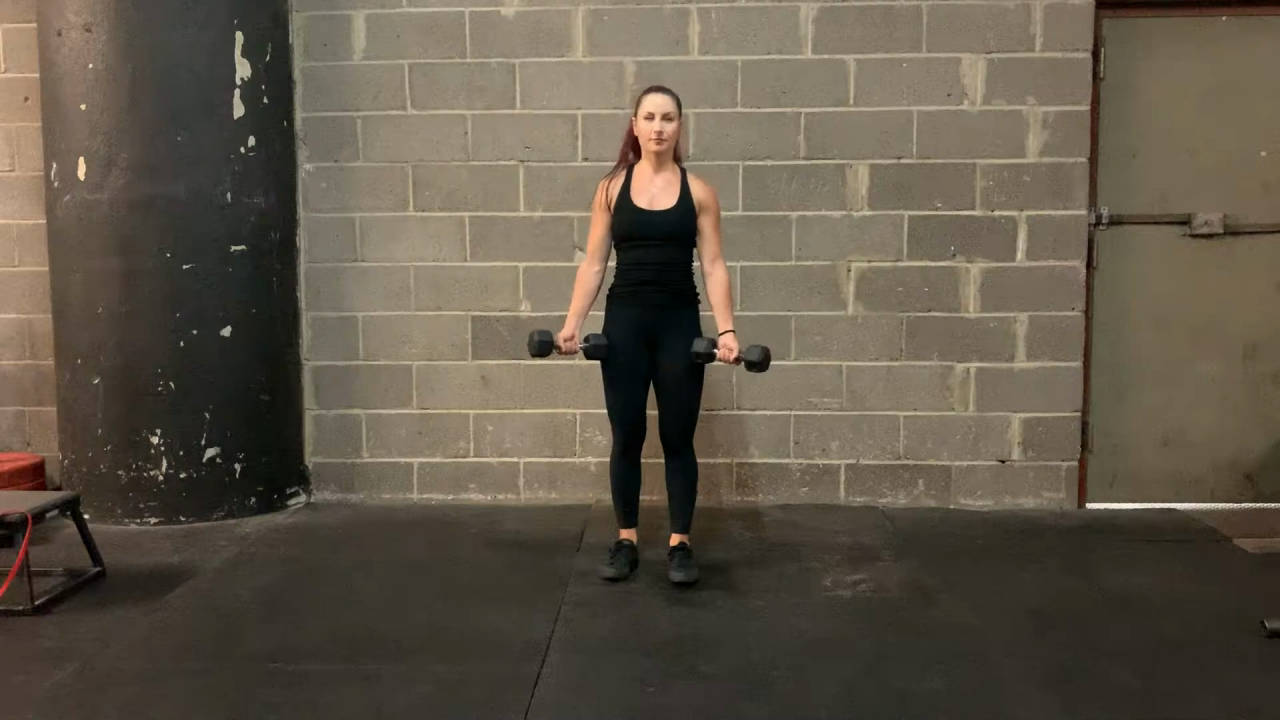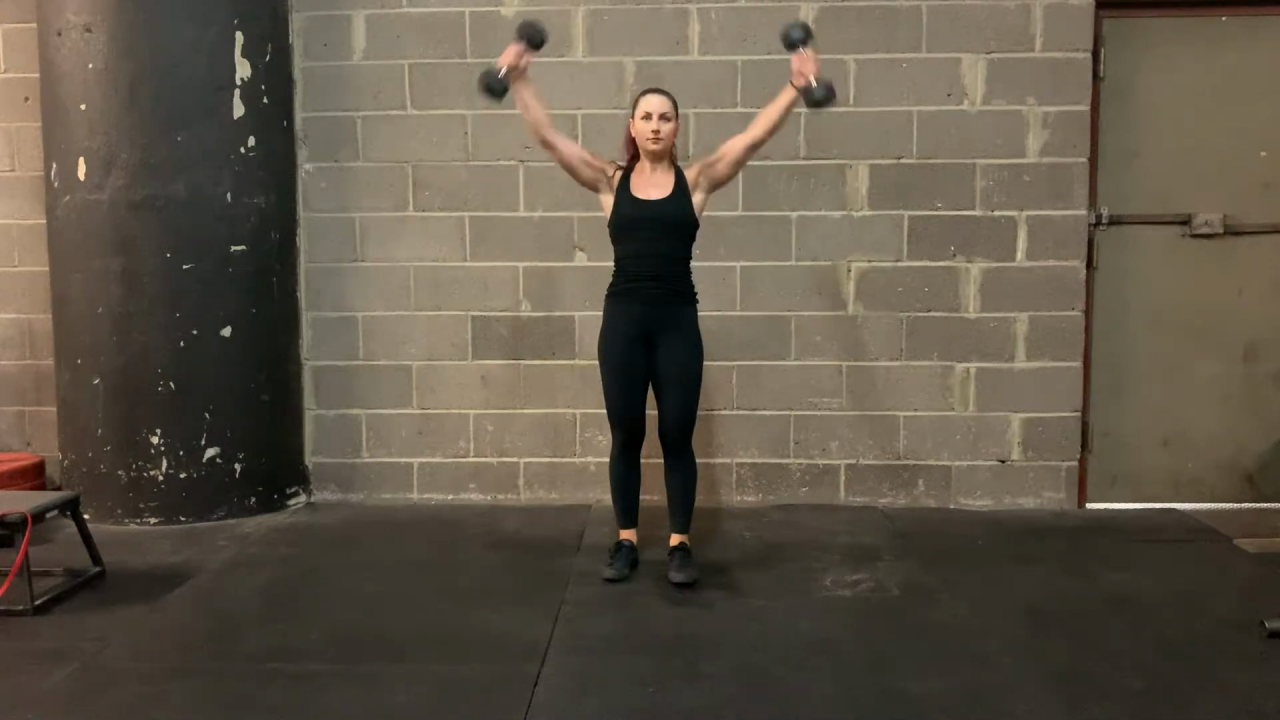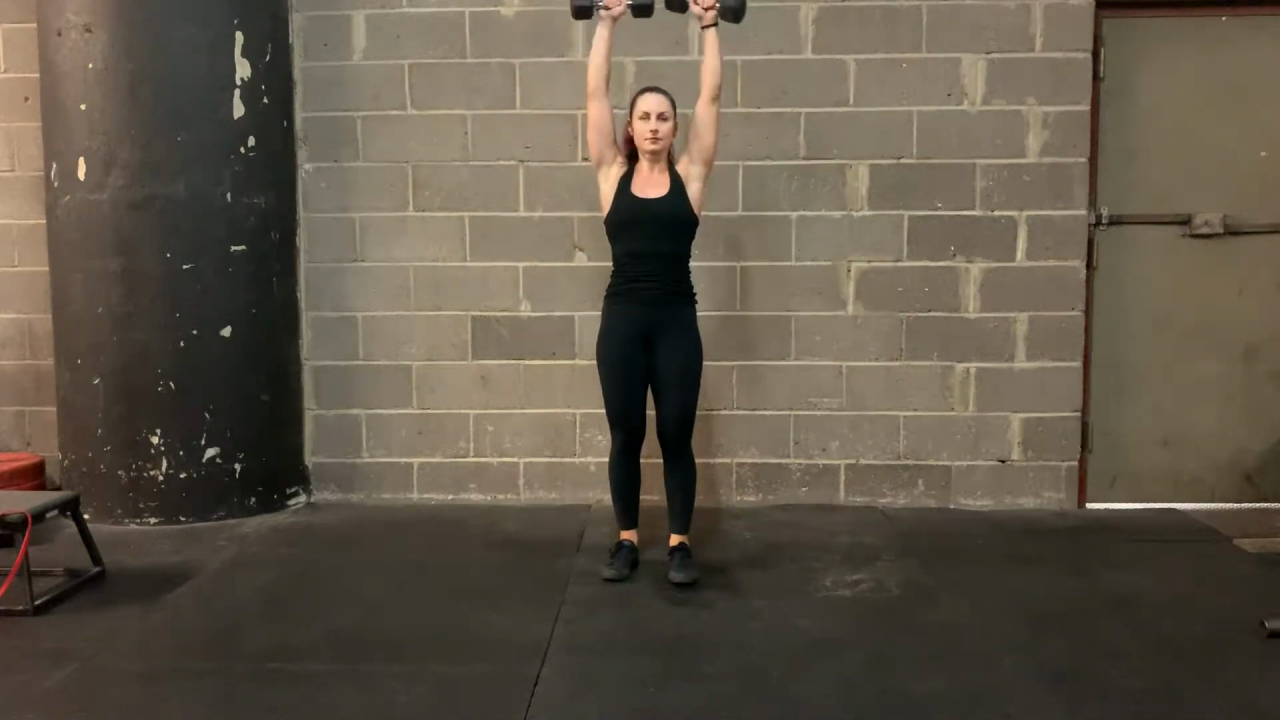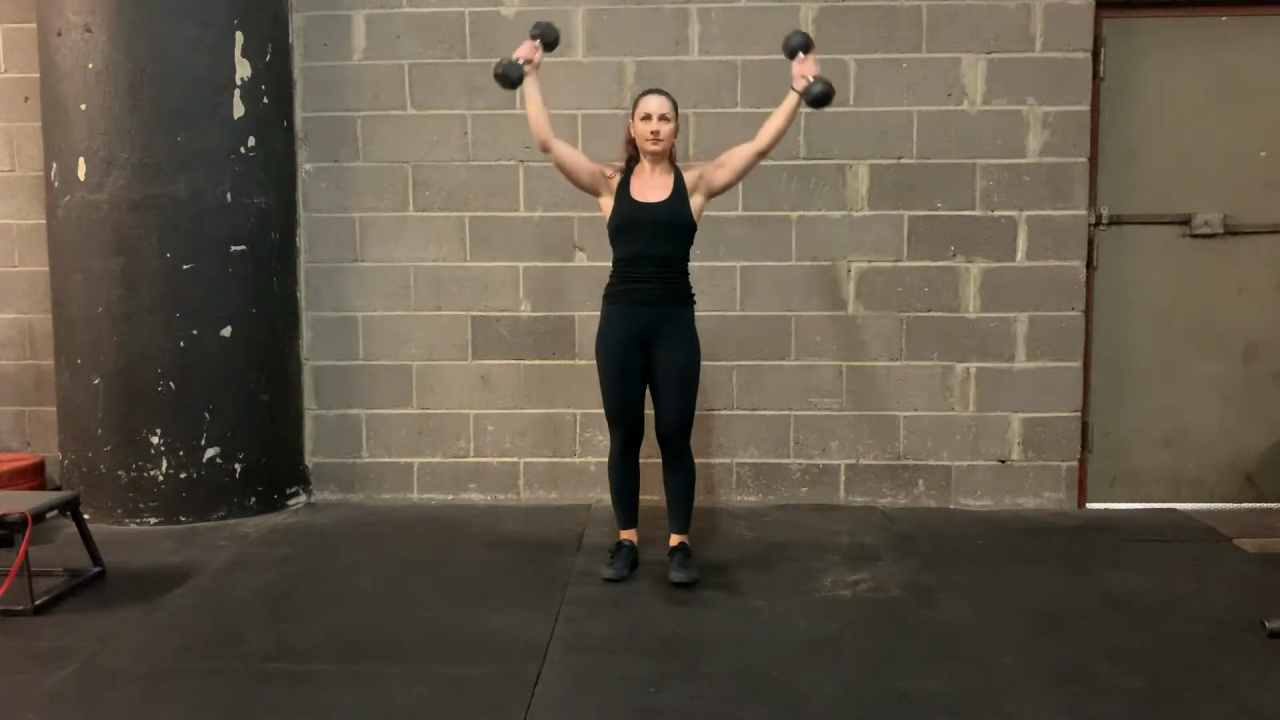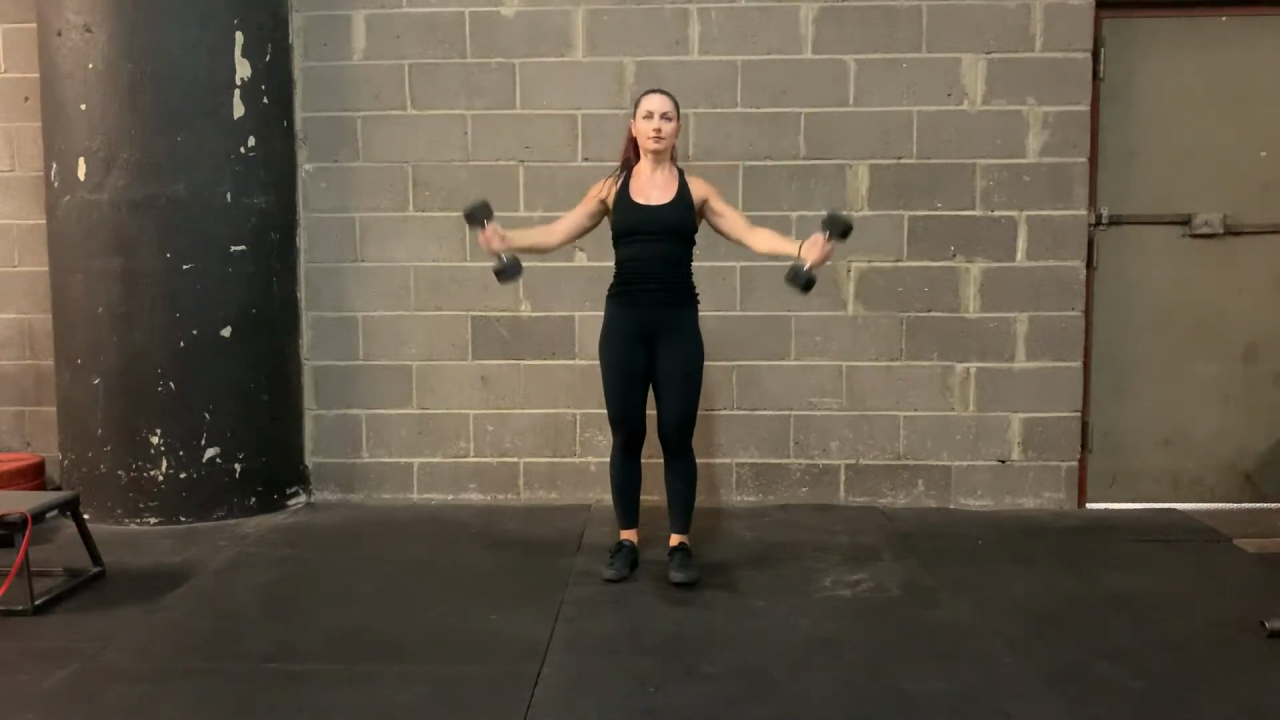
dt=0.7s
person 1, frame 1
left shoulder: (698, 190)
right shoulder: (612, 187)
left elbow: (714, 264)
right elbow: (594, 262)
left wrist: (726, 329)
right wrist: (572, 323)
left hip: (679, 321)
right hip: (625, 319)
left knee: (678, 437)
right knee: (627, 435)
left ankle: (680, 543)
right ankle: (626, 540)
person 1, frame 2
left shoulder: (695, 182)
right shoulder: (610, 181)
left elbow: (752, 137)
right elbow: (549, 136)
left wrist: (794, 88)
right wrist: (519, 80)
left hip: (676, 320)
right hip: (623, 319)
left knee: (677, 436)
right knee: (626, 434)
left ankle: (679, 542)
right ankle: (625, 539)
person 1, frame 3
left shoulder: (689, 177)
right shoulder: (613, 176)
left elbow: (710, 99)
right elbow: (594, 95)
left hip: (676, 321)
right hip: (622, 319)
left knee: (676, 437)
right knee: (626, 436)
left ankle: (679, 543)
right ankle: (627, 539)
person 1, frame 4
left shoulder: (694, 183)
right shoulder: (610, 183)
left elbow: (760, 145)
right elbow: (548, 141)
left wrist: (795, 91)
right wrist: (531, 76)
left hip: (674, 320)
right hip: (620, 319)
left knee: (675, 436)
right knee: (624, 436)
left ankle: (679, 543)
right ankle: (626, 540)
person 1, frame 5
left shoulder: (696, 189)
right shoulder: (611, 188)
left elbow: (748, 233)
right elbow: (558, 232)
left wrist: (799, 249)
right wrist: (507, 238)
left hip: (678, 321)
right hip: (624, 321)
left knee: (677, 436)
right knee: (627, 435)
left ankle: (680, 544)
right ankle: (626, 541)
